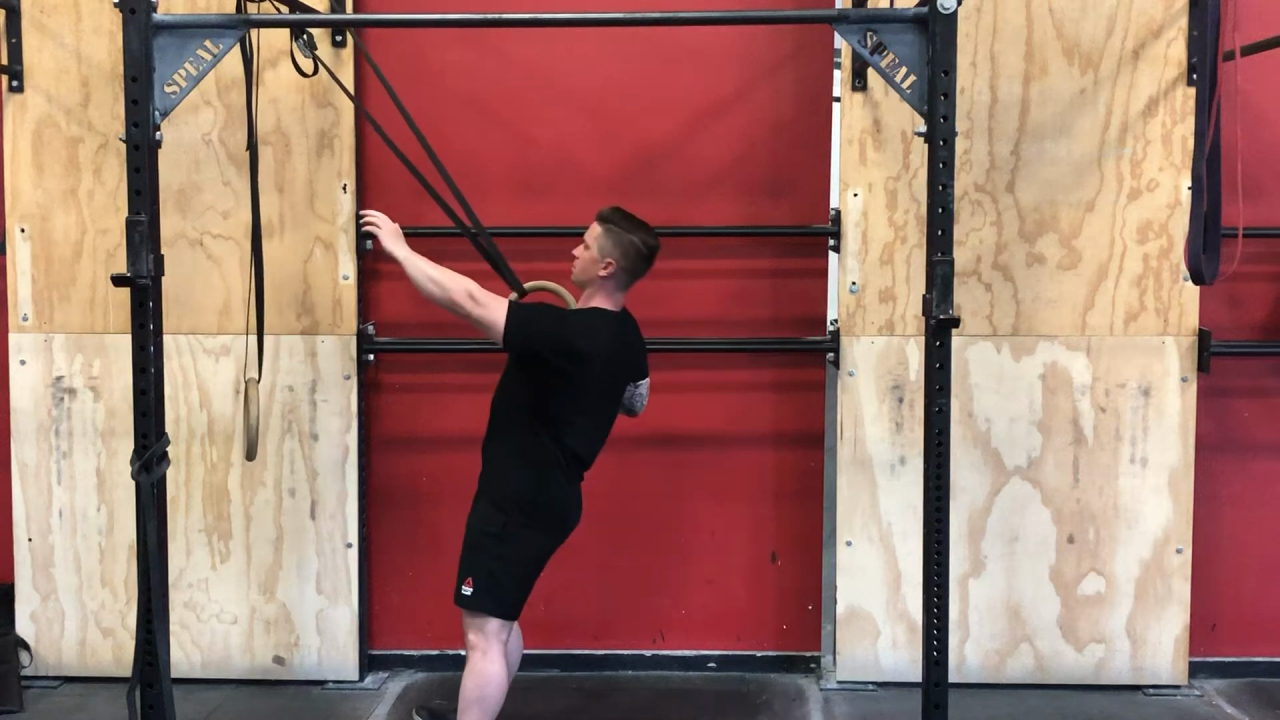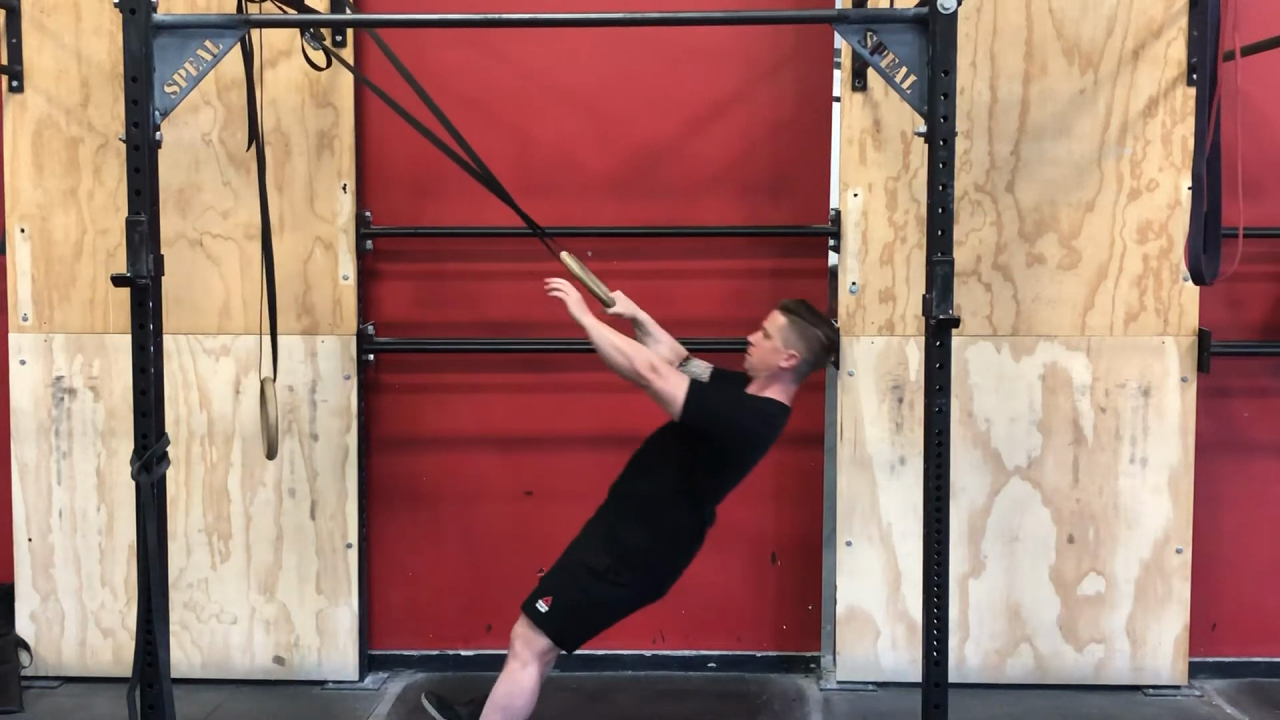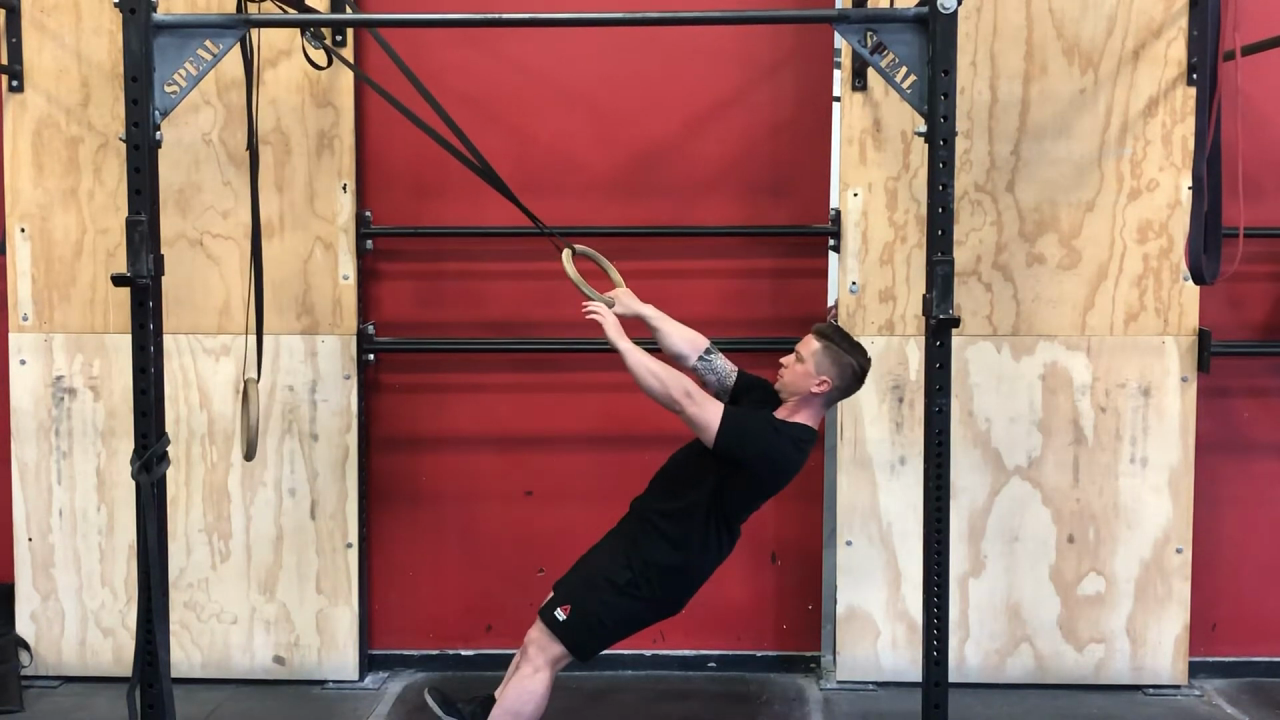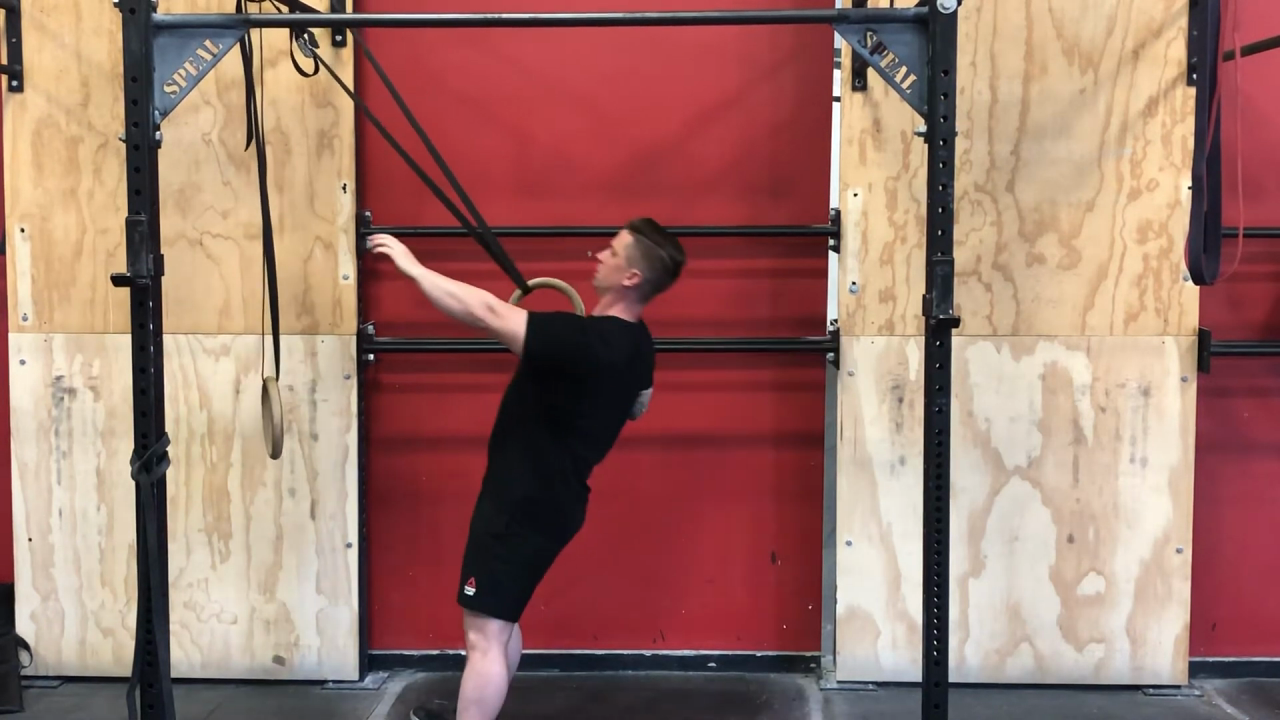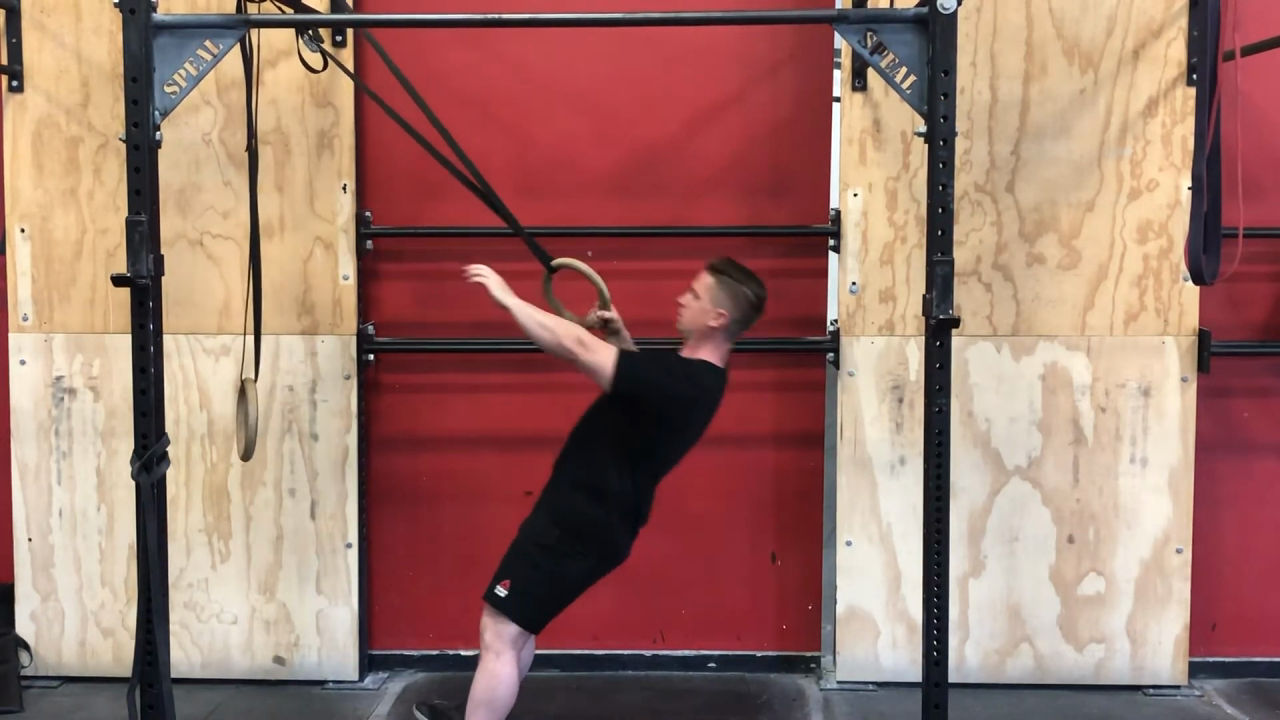
dt=1s
person 1, frame 1
left shoulder: (571, 332)
right shoulder: (623, 334)
left elbow: (469, 300)
right elbow: (636, 403)
left wrist: (399, 249)
left hip: (521, 500)
right hip: (540, 495)
left knee: (484, 632)
right knee: (500, 621)
person 1, frame 2
left shoulder: (744, 417)
right shoulder: (749, 397)
left elbow: (651, 373)
right elbow: (680, 366)
left wrist: (583, 315)
right wrist: (636, 317)
left hip: (632, 551)
right hip: (635, 536)
left knee: (529, 642)
right knee: (544, 627)
person 1, frame 3
left shoulder: (776, 445)
right shoulder: (769, 404)
left elbow: (683, 398)
right elbow: (700, 356)
left wrist: (619, 339)
right wrist: (641, 311)
left hip: (654, 564)
right hip: (647, 539)
left knee: (543, 650)
right knee: (550, 618)
person 1, frame 4
left shoulder: (588, 341)
right shoulder: (630, 342)
left elbow: (488, 313)
right elbow: (636, 407)
left wrist: (412, 266)
left hip: (524, 503)
right hip: (545, 498)
left knee: (485, 634)
right knee: (501, 622)
person 1, frame 5
left shoulder: (680, 383)
right shoulder: (694, 374)
left elbow: (576, 347)
left wrist: (506, 296)
right wrist: (620, 339)
left hip: (578, 524)
right hip: (588, 514)
left knee: (499, 634)
right knee: (516, 626)
